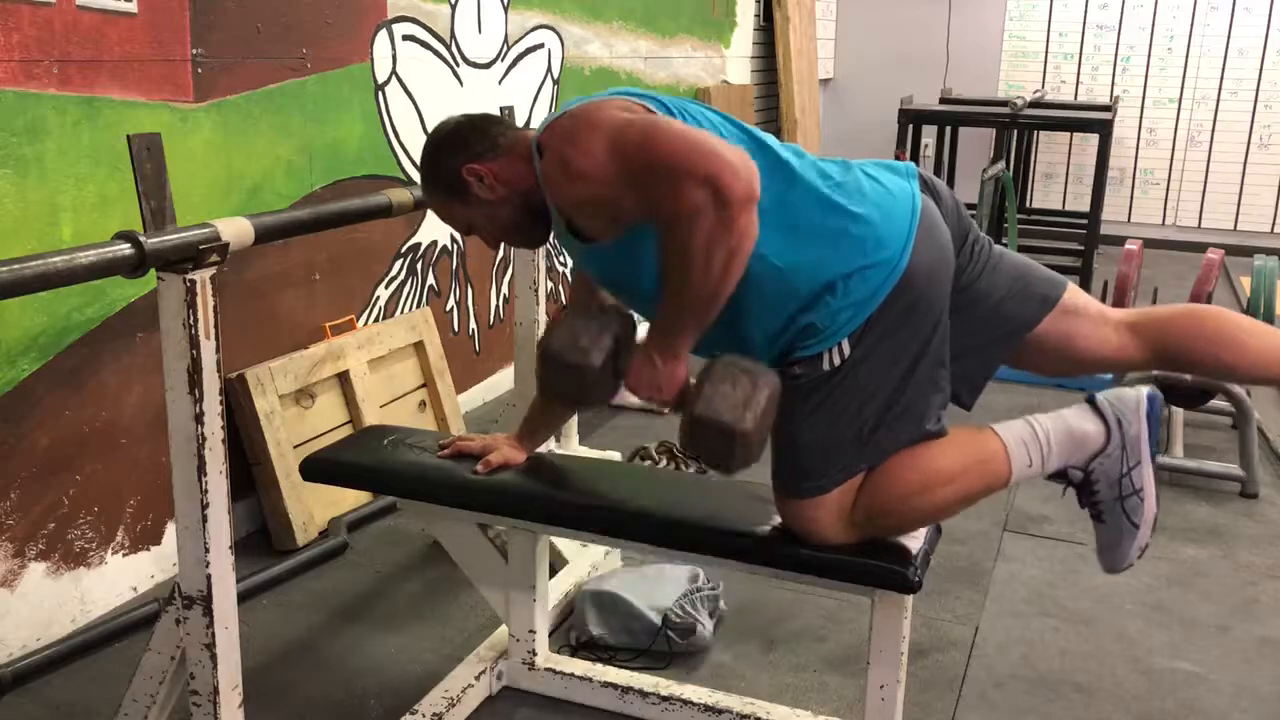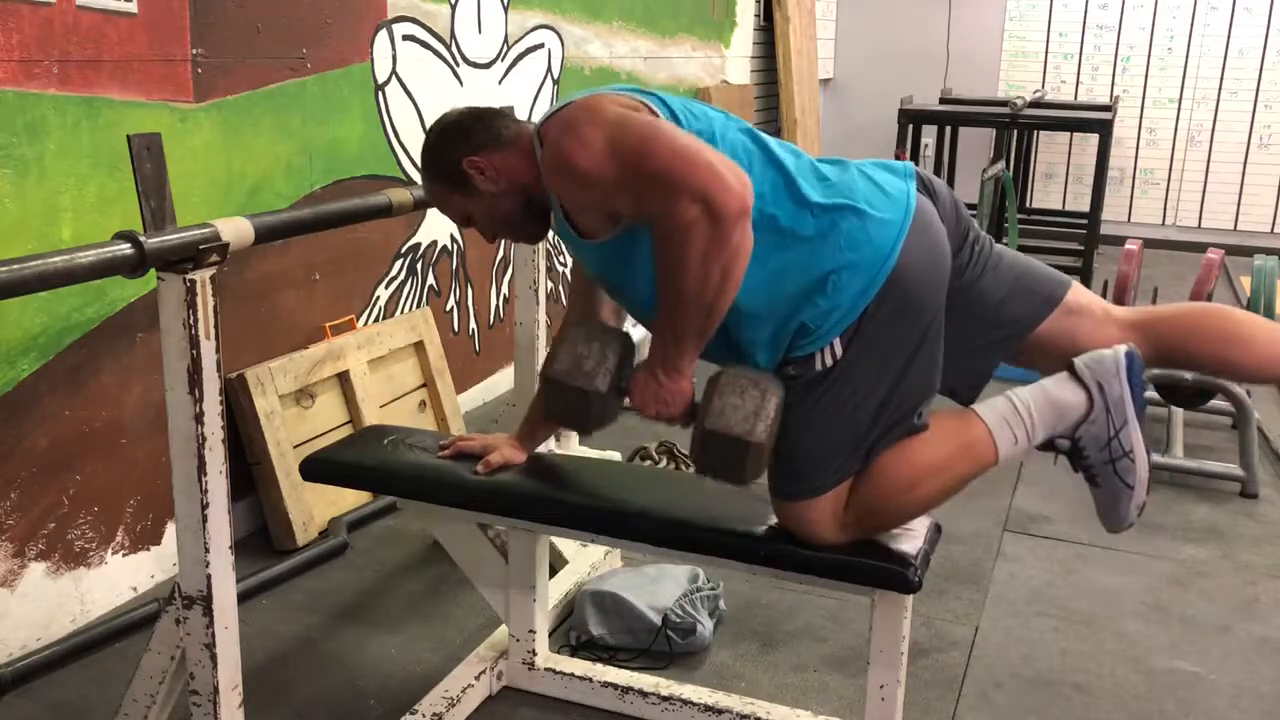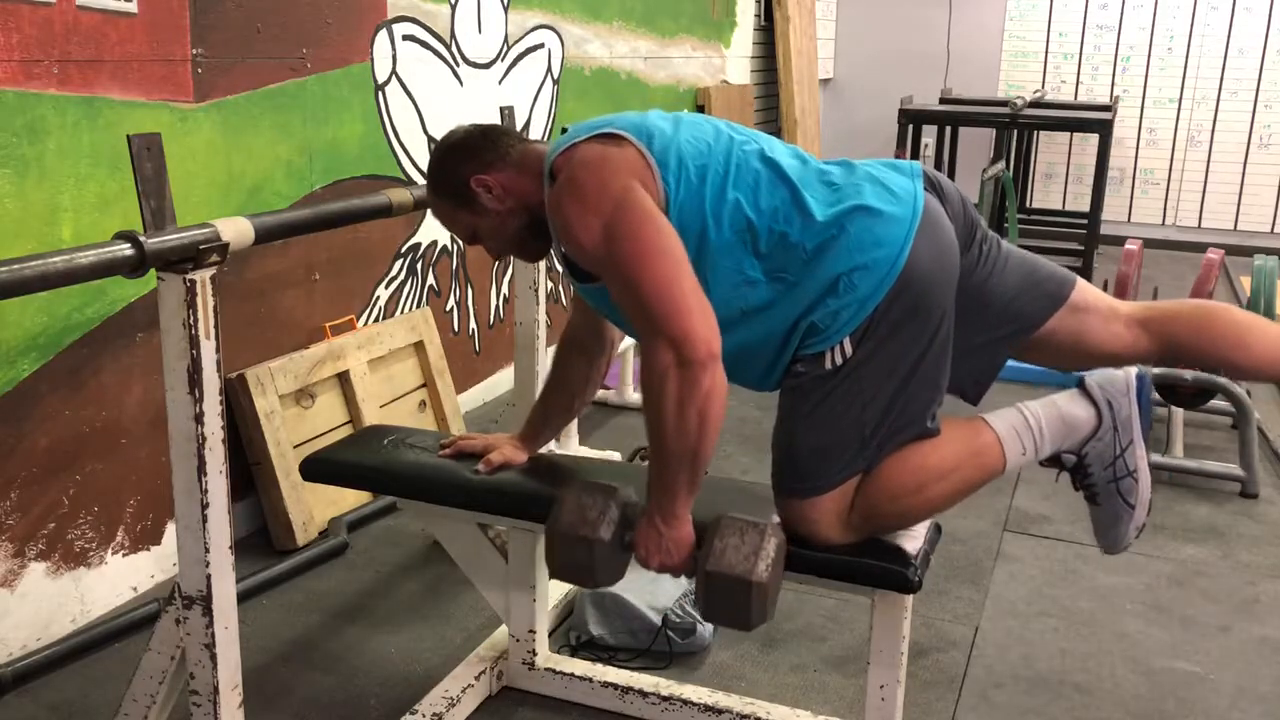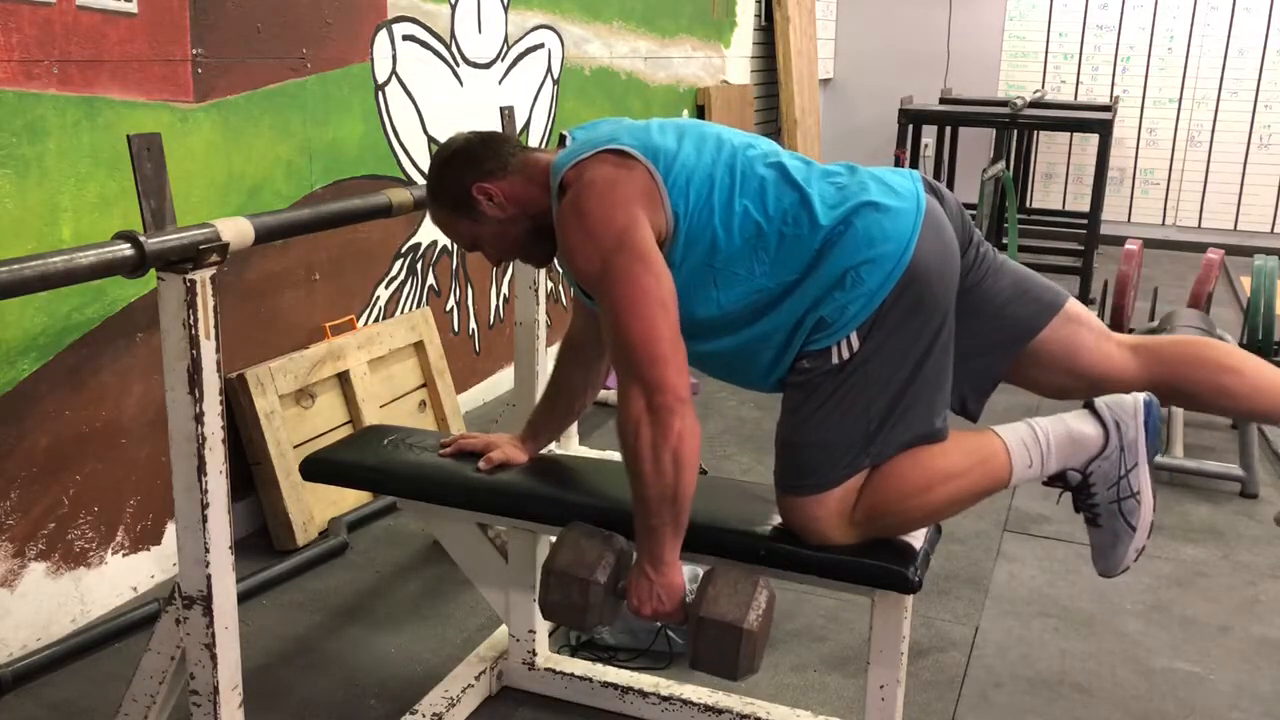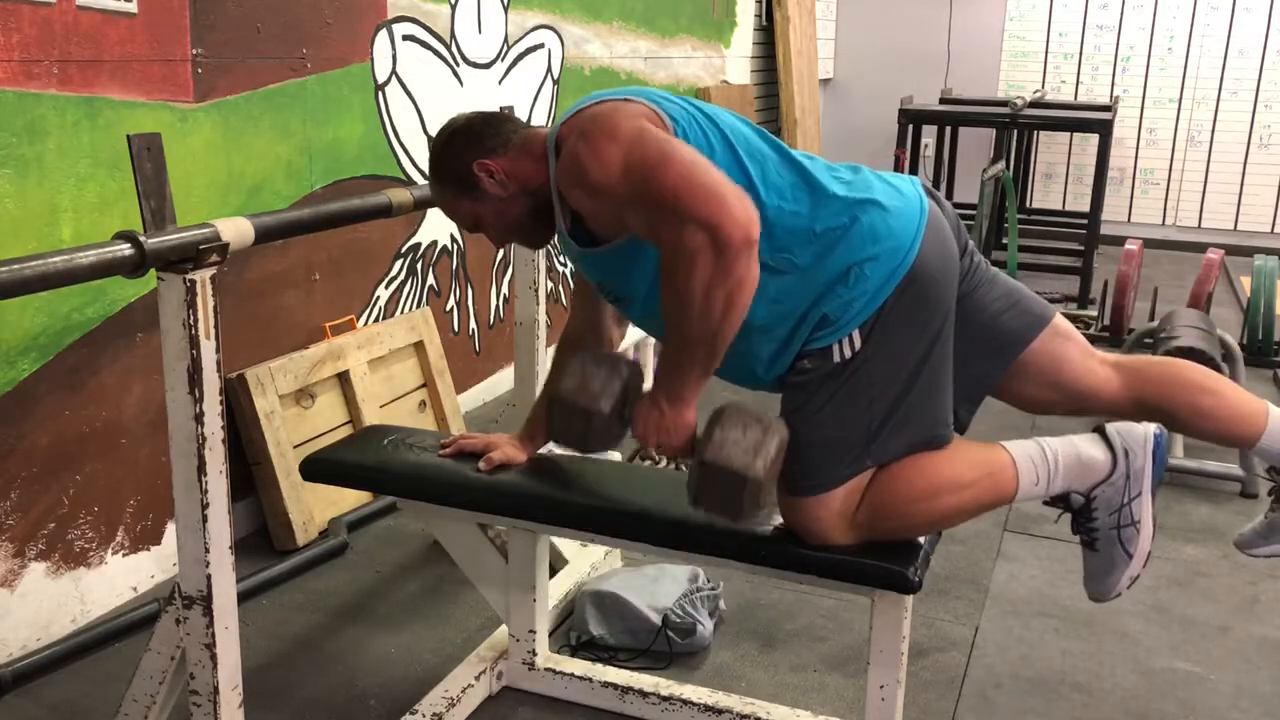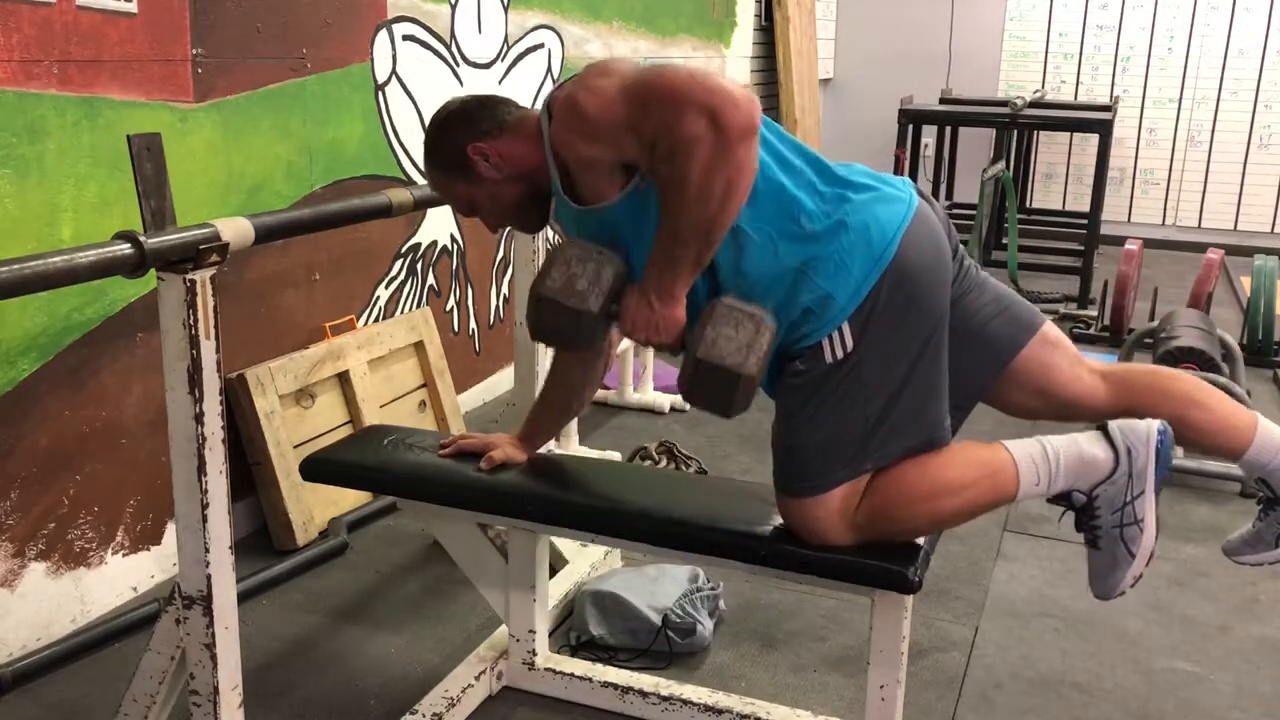
dt=0.7s
person 1, frame 1
left shoulder: (574, 157)
right shoulder: (586, 197)
left elbow: (725, 187)
left wrist: (671, 346)
right wrist: (524, 439)
left hip: (861, 278)
right hip: (904, 220)
left knee: (823, 516)
right knee: (1125, 338)
left ankle: (1077, 438)
person 1, frame 2
left shoulder: (576, 147)
right shoulder: (586, 195)
left elbow: (718, 200)
right elbow: (588, 327)
left wrist: (673, 363)
right wrist: (525, 438)
left hip: (857, 275)
right hip: (900, 216)
left knee: (819, 517)
right knee: (1127, 331)
left ankle: (1062, 408)
person 1, frame 3
left shoulder: (586, 196)
right shoulder: (598, 168)
left elbow: (690, 352)
right elbow: (593, 330)
left wrist: (668, 514)
right wrist: (526, 439)
left hip: (869, 274)
right hip: (911, 213)
left knee: (821, 515)
right knee: (1130, 329)
left ankle: (1070, 423)
person 1, frame 4
left shoulder: (593, 211)
right shoulder: (596, 173)
left elbow: (658, 395)
right elbow: (594, 337)
left wrist: (657, 560)
right wrist: (527, 441)
left hip: (870, 275)
right hip: (908, 222)
left knee: (822, 516)
right knee: (1116, 358)
left ankle: (1074, 442)
person 1, frame 5
left shoulder: (591, 151)
right shoulder: (584, 202)
left elbow: (727, 232)
right elbow: (590, 338)
left wrist: (678, 394)
right wrist: (526, 441)
left hip: (867, 278)
right hip: (905, 238)
left knee: (823, 515)
right knee: (1098, 379)
left ankle: (1084, 469)
person 1, frame 6
left shoulder: (583, 117)
right shoulder: (581, 195)
left elbow: (724, 117)
right elbow: (592, 333)
left wrist: (666, 284)
right wrist: (525, 440)
left hip: (854, 278)
right hip: (894, 244)
left knee: (824, 516)
right knee: (1088, 387)
left ankle: (1089, 465)
